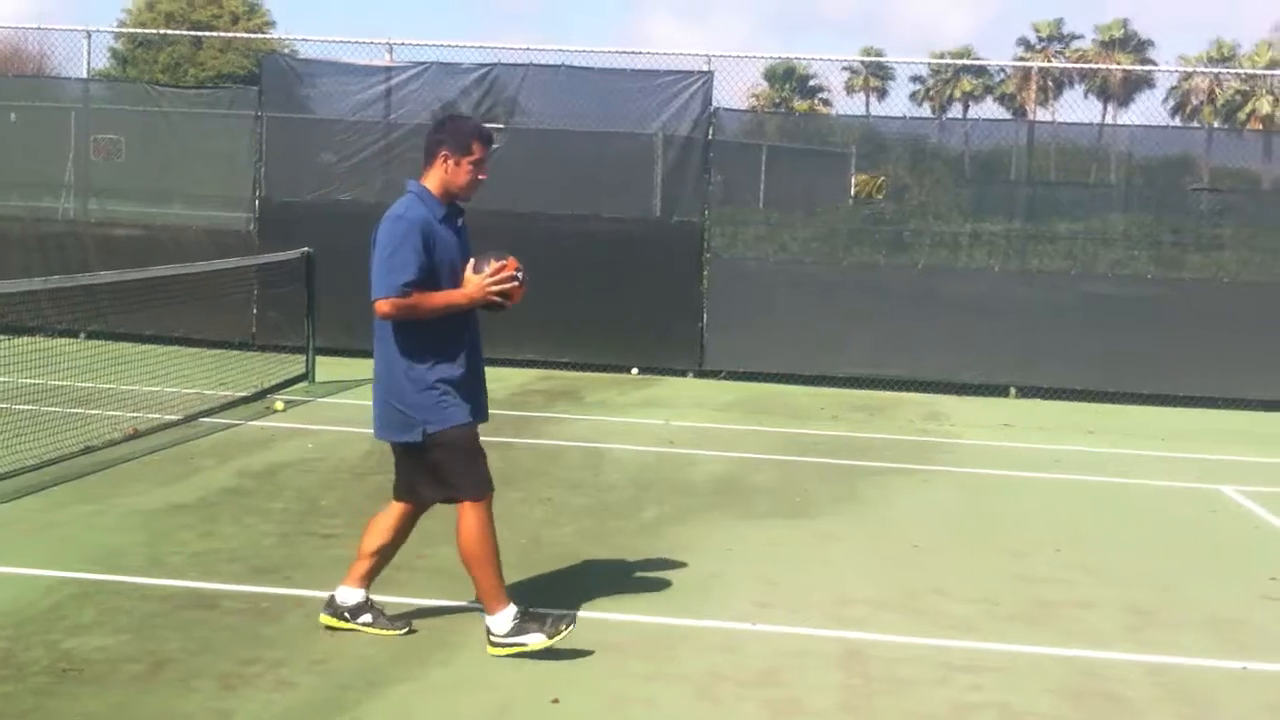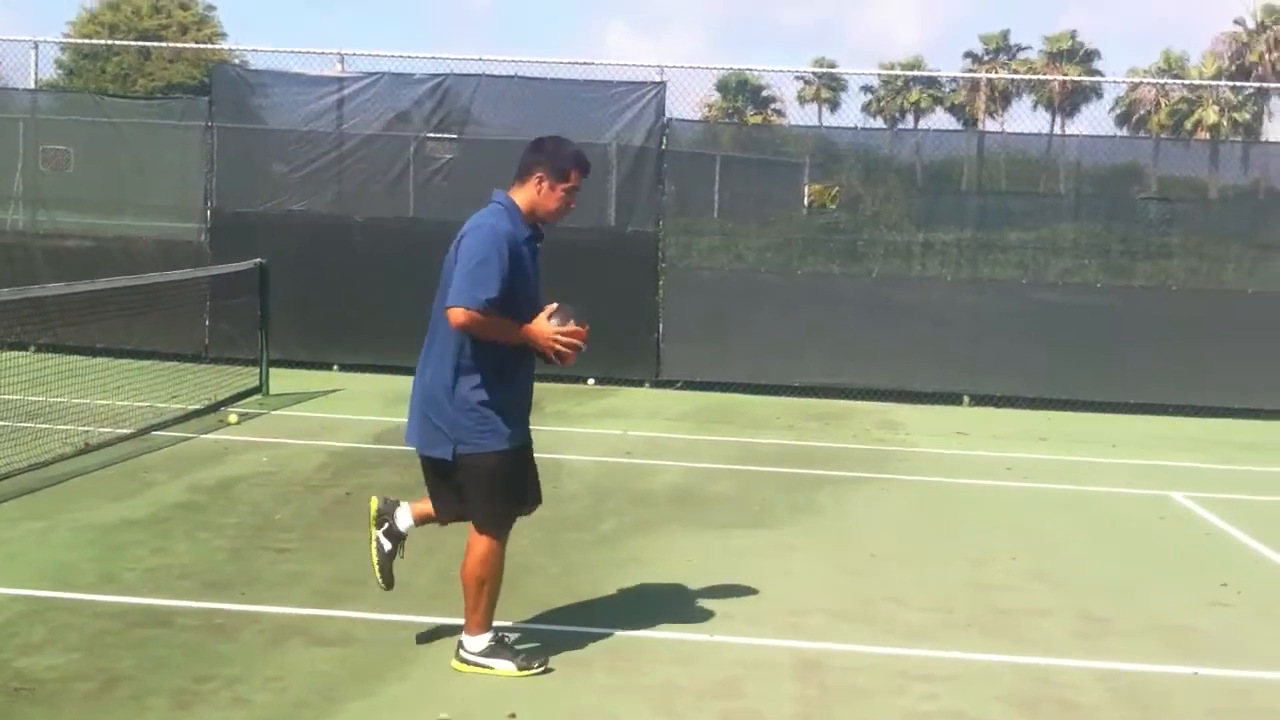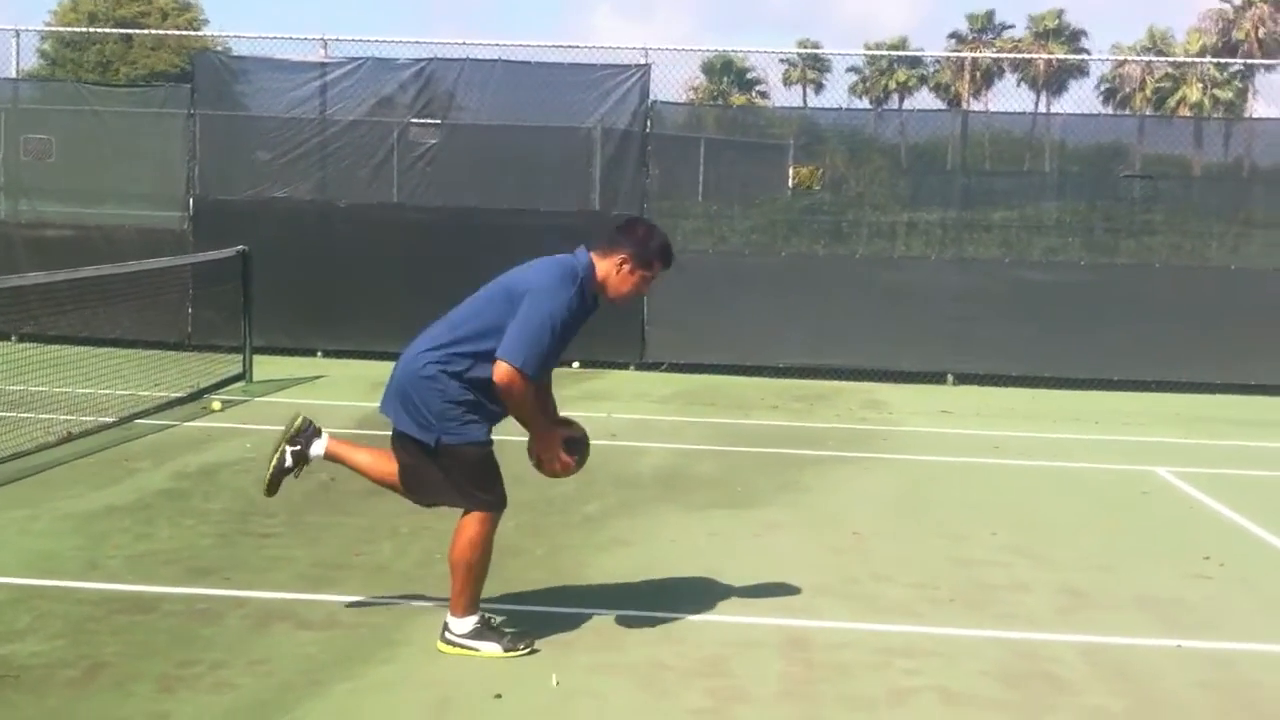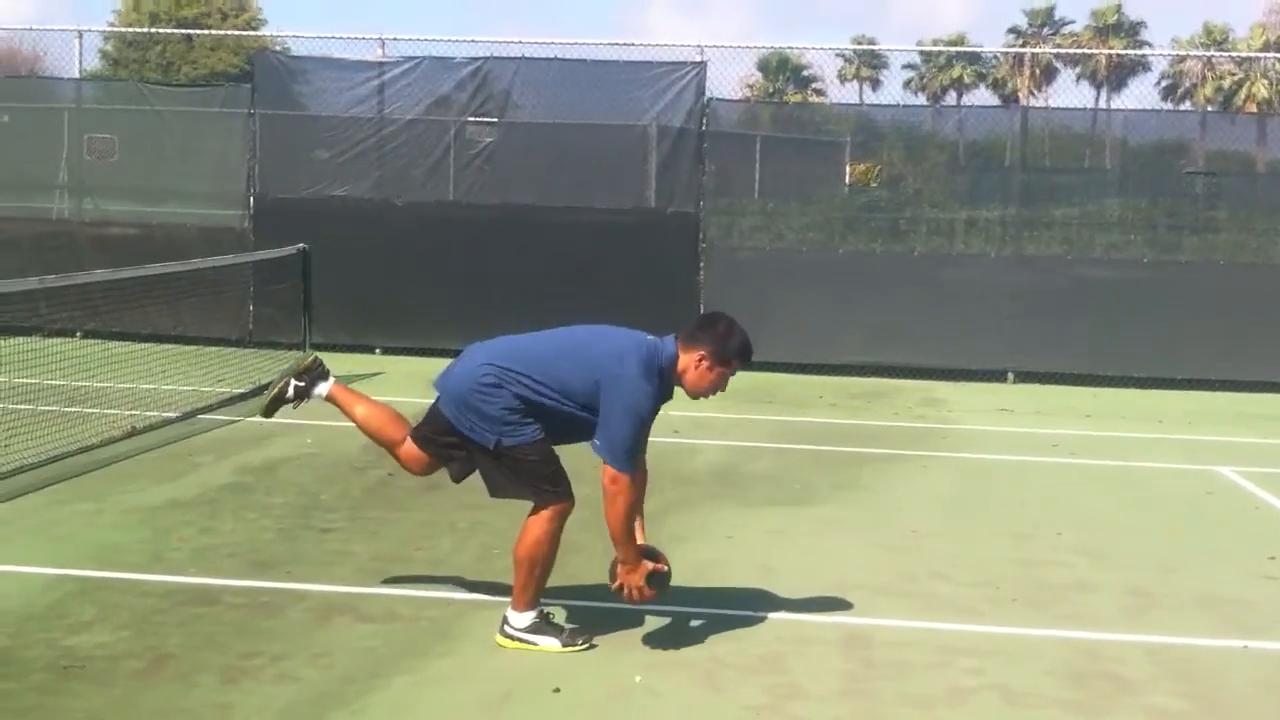
dt=0.7s
person 1, frame 1
left shoulder: (449, 219)
right shoulder: (407, 221)
right elbow: (389, 303)
left wrist: (486, 289)
right wrist: (467, 295)
left hip: (436, 387)
right hip: (424, 390)
left knee: (412, 497)
right knee: (474, 496)
left ankle: (348, 597)
right ankle: (503, 621)
person 1, frame 2
left shoulder: (518, 233)
right shoulder: (491, 232)
right elbow: (463, 315)
left wrist: (543, 335)
right wrist: (531, 335)
left hip: (491, 403)
right hip: (467, 406)
left knee: (510, 504)
right knee: (491, 523)
left ankle: (401, 517)
right ankle: (477, 644)
person 1, frame 3
left shoulder: (572, 281)
right shoulder: (557, 291)
left elbow: (535, 365)
right elbow: (509, 376)
left wrist: (550, 426)
right wrist: (545, 438)
left hip: (430, 379)
right hip: (438, 387)
left knee: (417, 484)
right knee: (484, 504)
left ankle: (313, 444)
right ankle: (462, 627)
person 1, frame 4
left shoulder: (648, 360)
right shoulder: (636, 382)
left elbow: (633, 461)
right elbow: (617, 482)
left wrist: (638, 531)
right wrist: (630, 562)
left hip: (477, 378)
right hip: (490, 395)
left knee: (413, 454)
right knee: (553, 502)
left ankle: (321, 384)
right ankle: (521, 621)
